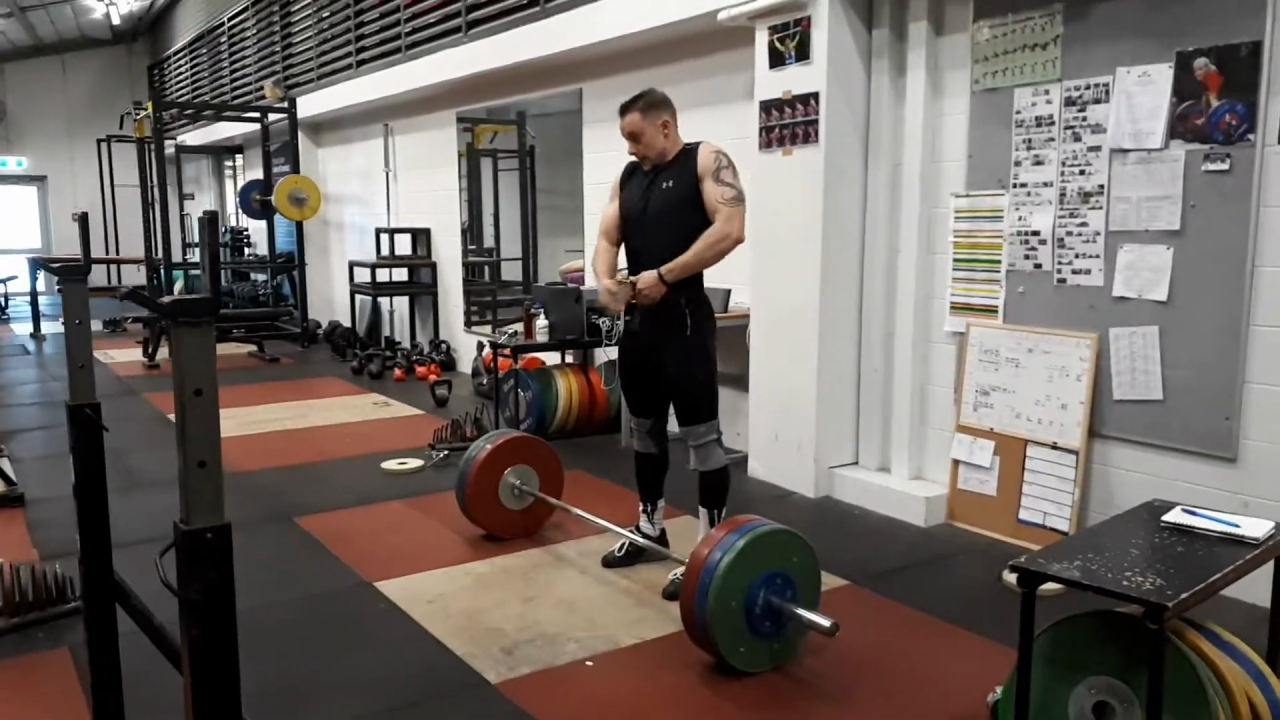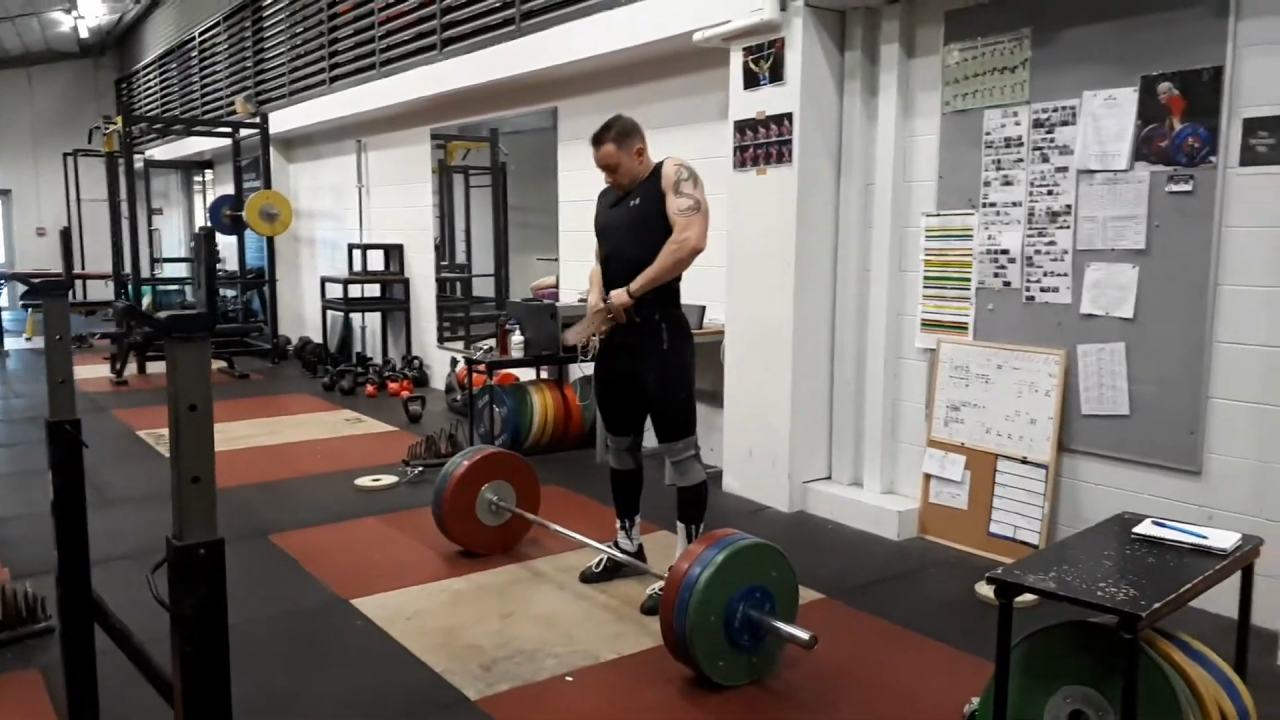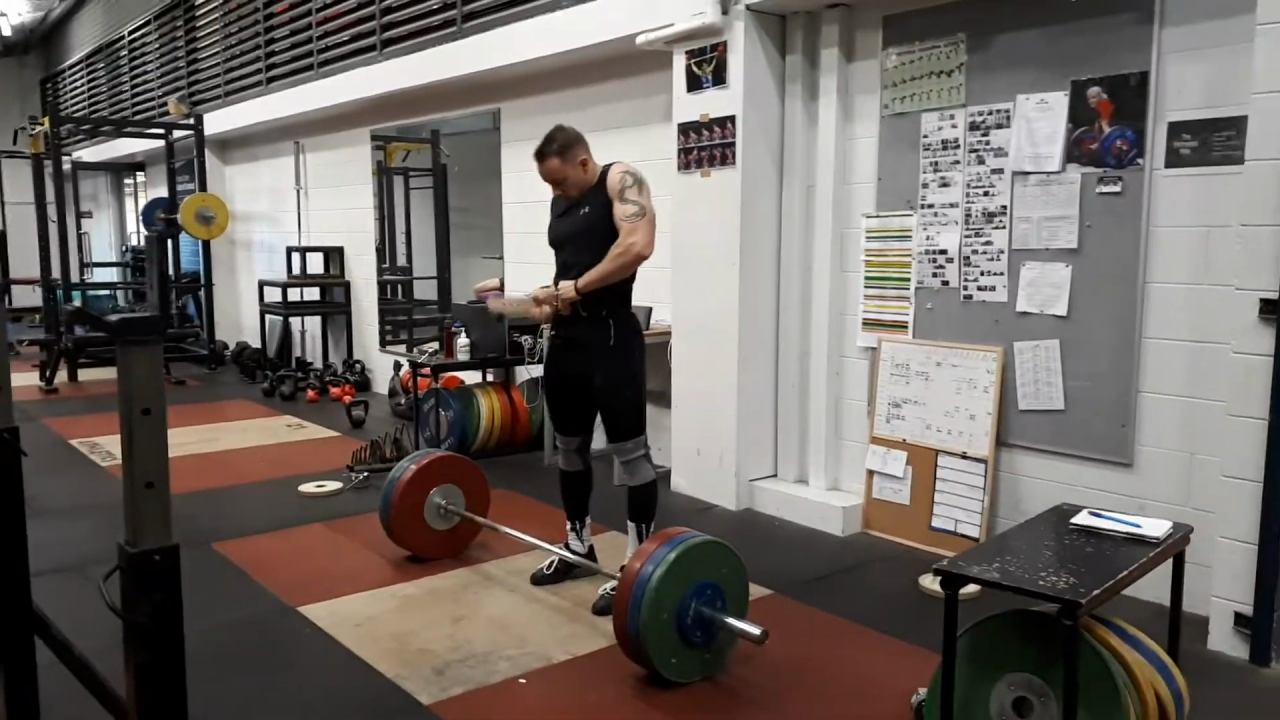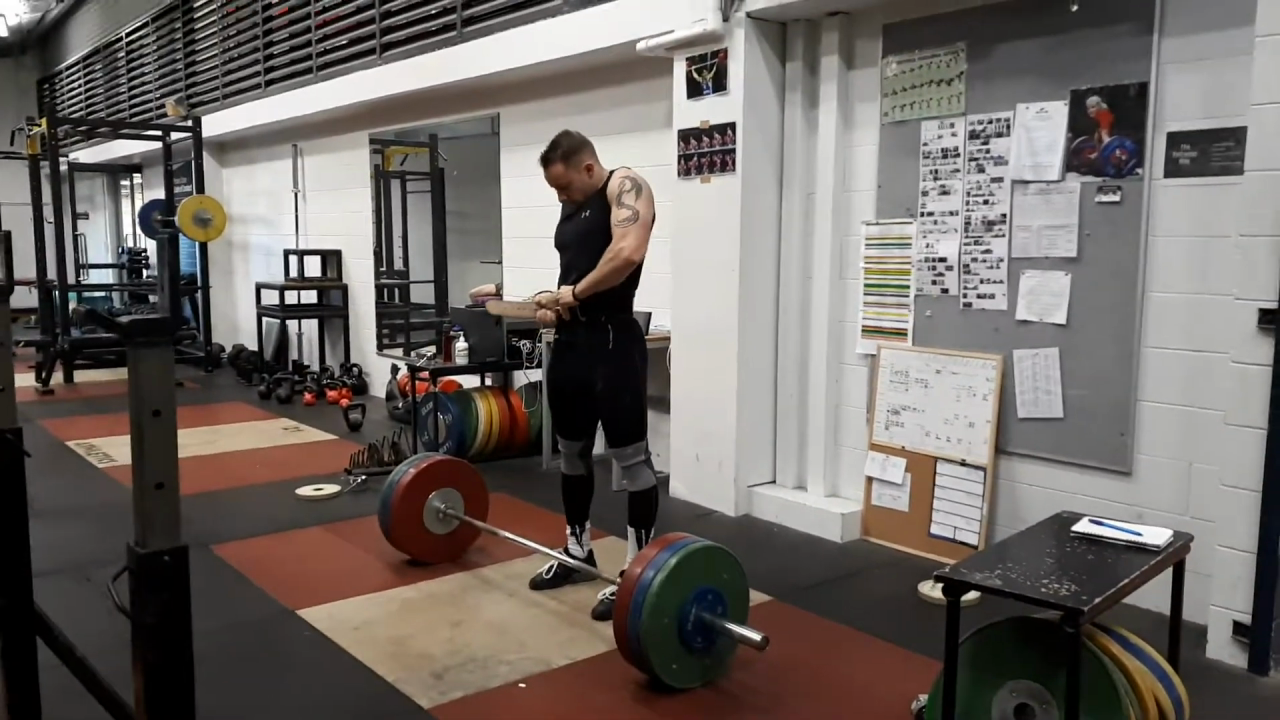
dt=0.5s
person 1, frame 1
left shoulder: (707, 160)
right shoulder: (629, 177)
left elbow: (731, 230)
right elbow: (607, 238)
left wrist: (662, 276)
right wrist: (605, 279)
left hip: (684, 318)
right hip: (637, 321)
left knee: (700, 435)
right knee: (644, 429)
right ankle: (650, 529)
person 1, frame 2
left shoulder: (674, 176)
right shoulder: (607, 197)
left elbow: (690, 239)
left wrist: (632, 293)
right wrist: (597, 299)
left hip: (661, 335)
right hip: (616, 338)
left knee: (679, 451)
right knee: (620, 446)
right ankle: (627, 546)
person 1, frame 3
left shoulder: (621, 181)
right shoulder: (562, 203)
left elbow: (638, 245)
left wrist: (578, 288)
right wrist: (551, 294)
left hip: (610, 335)
right hip: (565, 337)
left knee: (629, 451)
right knee: (570, 447)
right ankle: (578, 546)
person 1, frame 4
left shoulder: (622, 191)
right shoulder: (576, 206)
left elbow: (627, 252)
left wrist: (578, 294)
right wrist: (558, 300)
left hip: (614, 342)
right hip: (573, 341)
left knee: (631, 456)
right knee: (574, 451)
right ankle: (578, 548)
